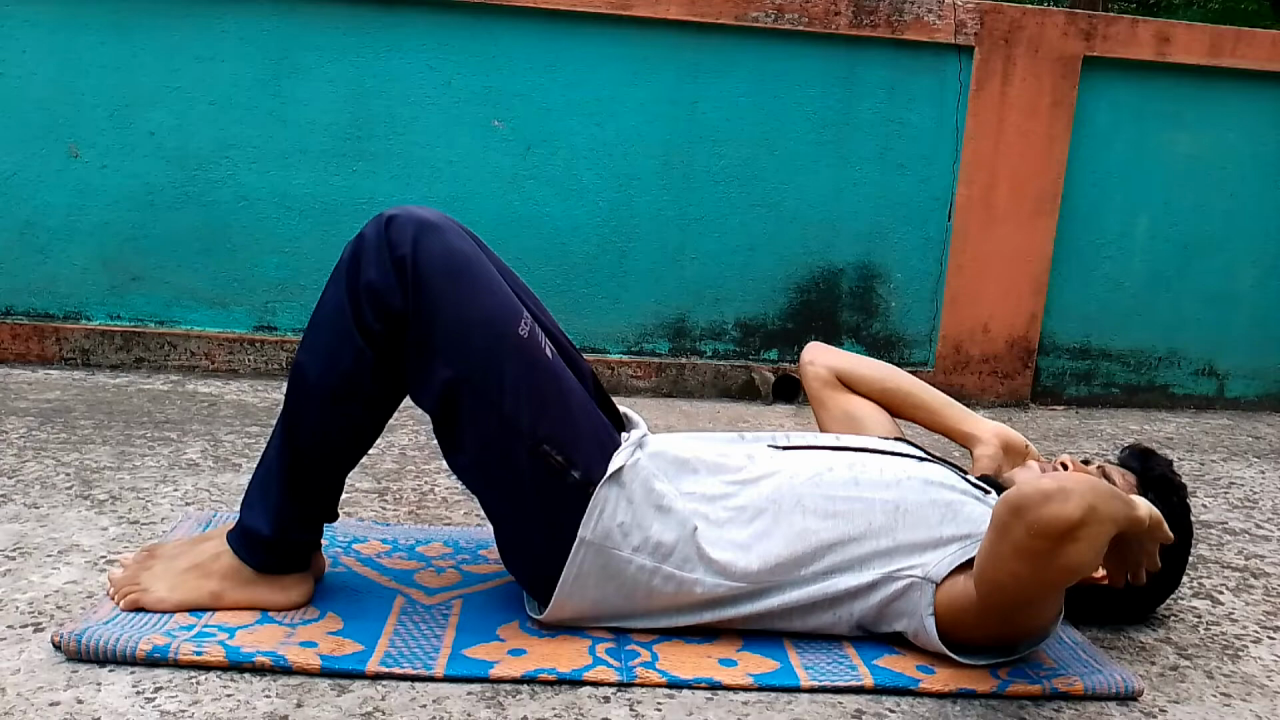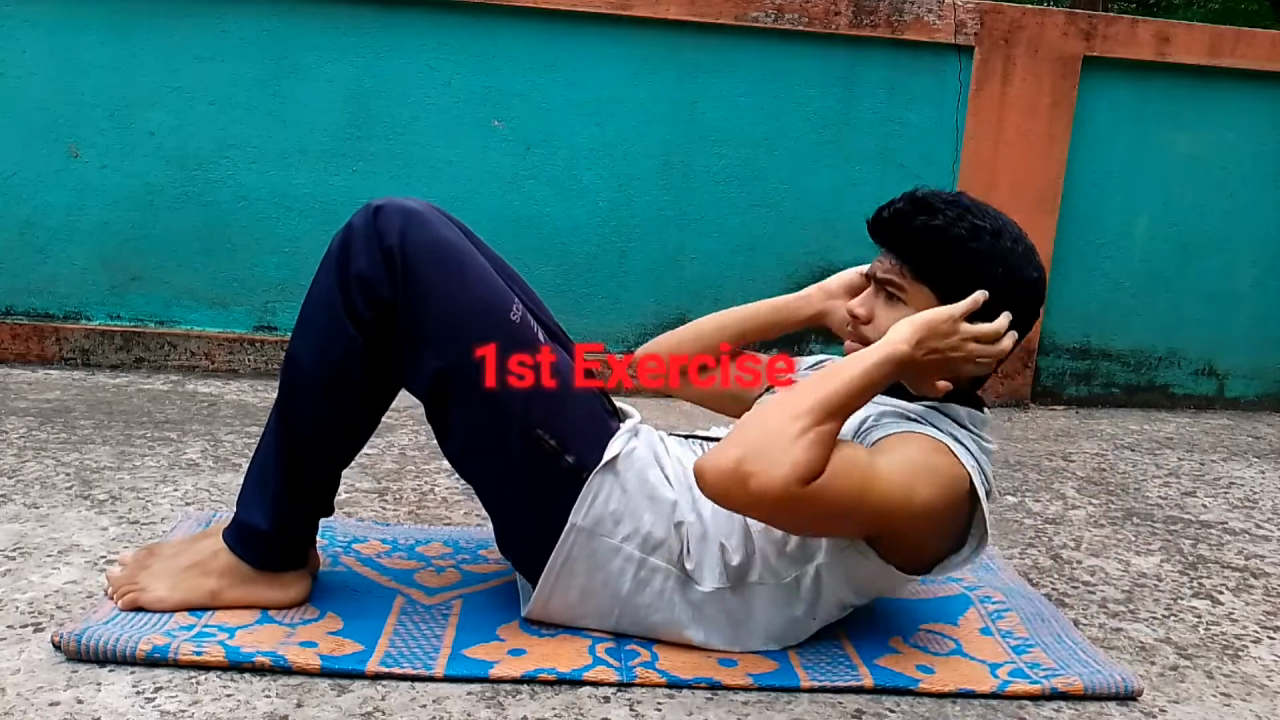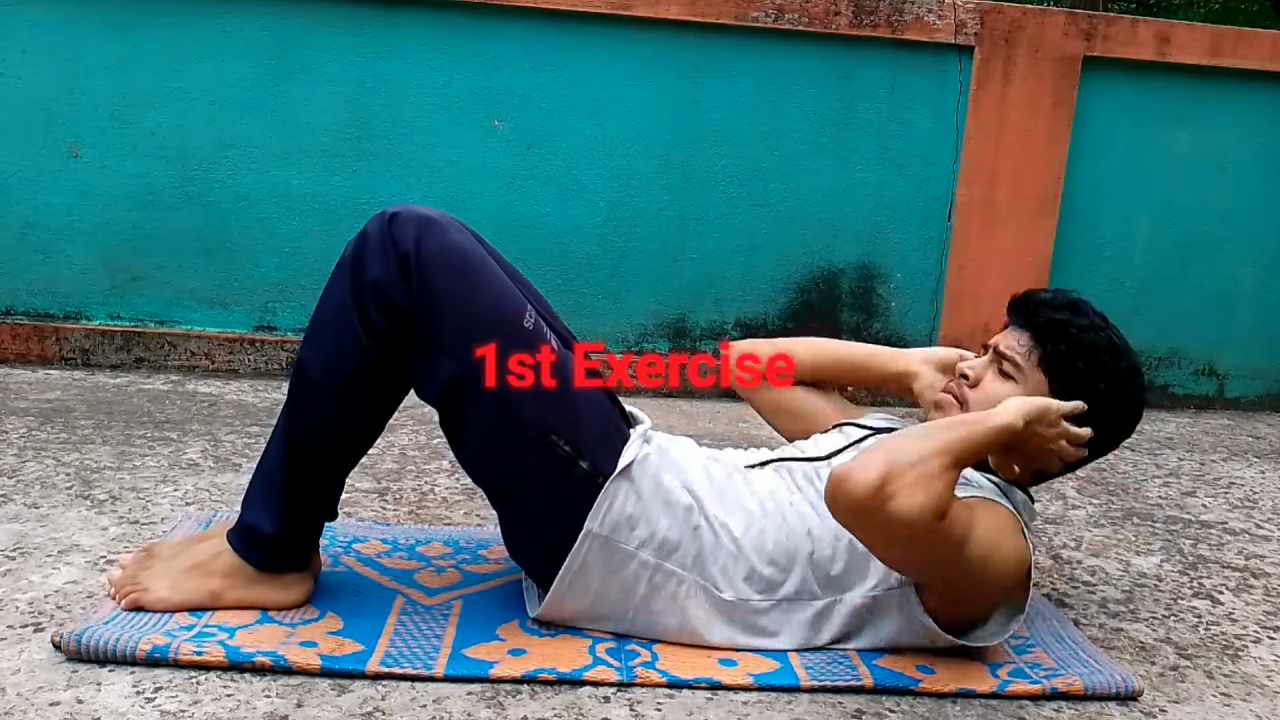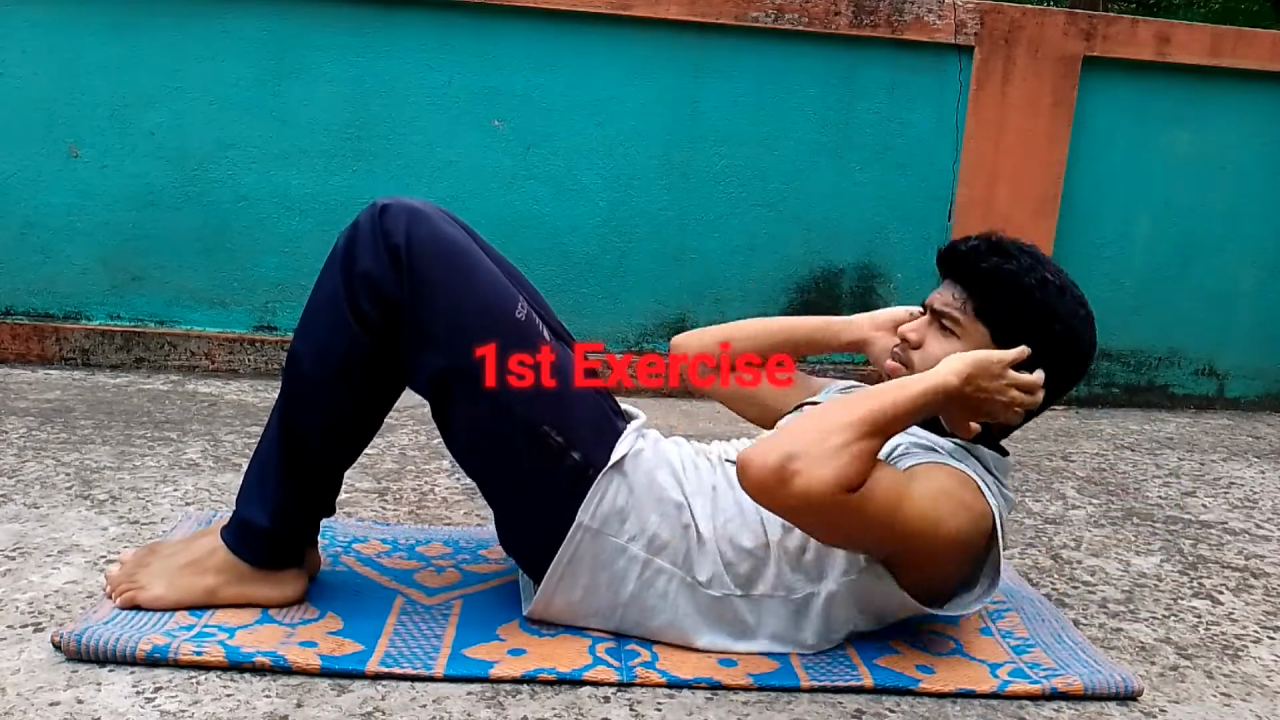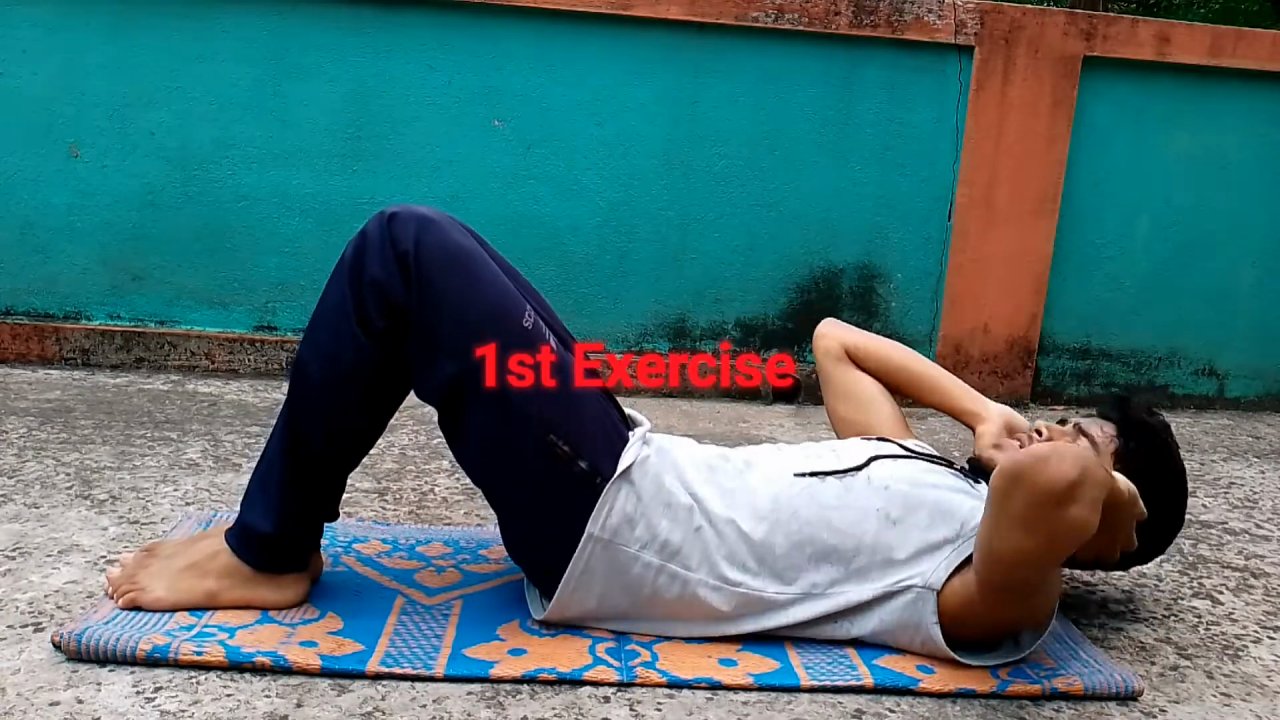
dt=1s
person 1, frame 1
left shoulder: (1004, 601)
right shoulder: (941, 486)
left elbow: (1051, 506)
right elbow: (821, 359)
left wrist: (1122, 514)
right wrist: (978, 429)
left hip: (602, 531)
right hip: (632, 473)
left knee: (408, 253)
right knee: (415, 249)
left ankle: (267, 558)
right ankle: (277, 536)
person 1, frame 2
left shoulder: (935, 479)
right shoulder: (857, 399)
left elbow: (734, 474)
right elbow: (666, 357)
left wrist: (896, 360)
right wrist: (817, 302)
left hip: (604, 539)
right hip: (620, 476)
left knee: (393, 243)
right knee: (408, 240)
left ankle: (265, 553)
right ankle: (276, 534)
person 1, frame 3
left shoulder: (988, 546)
right shoulder: (920, 446)
left elbow: (858, 496)
right elbow: (748, 359)
left wrist: (992, 431)
right wrist: (916, 372)
left hip: (617, 536)
right hip: (642, 491)
left knee: (406, 250)
right knee: (412, 253)
left ankle: (266, 556)
right ankle: (280, 532)
person 1, frame 4
left shoulder: (954, 513)
right shoulder: (875, 418)
left elbow: (774, 471)
right elbow: (693, 350)
left wrist: (943, 384)
right wrist: (862, 331)
left hip: (601, 533)
right hip: (625, 479)
left knee: (398, 243)
right knee: (406, 242)
left ankle: (263, 551)
right ankle: (277, 531)
person 1, frame 5
left shoulder: (1010, 583)
right shoulder: (926, 465)
left elbow: (1047, 482)
right elbow: (830, 340)
left wrist: (1083, 488)
right wrist: (978, 405)
left hip: (618, 536)
right hip: (642, 481)
left knee: (407, 250)
right knee: (413, 251)
left ankle: (266, 555)
right ankle: (277, 535)
